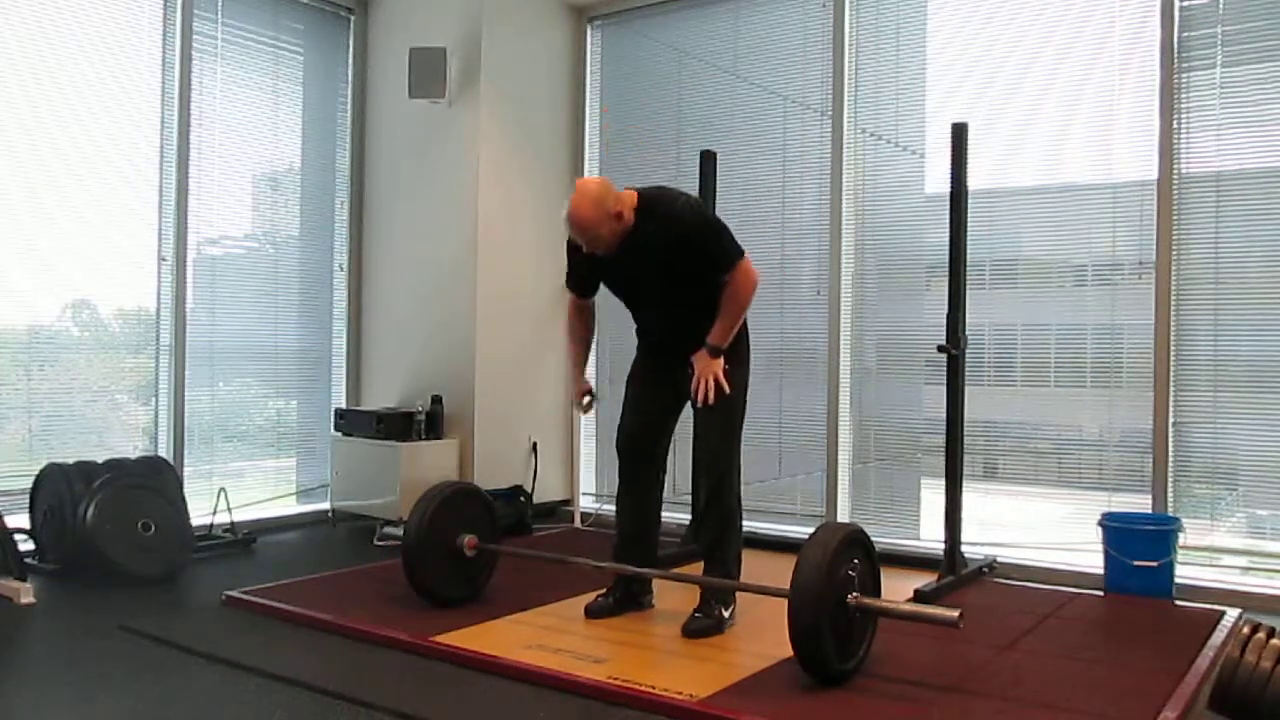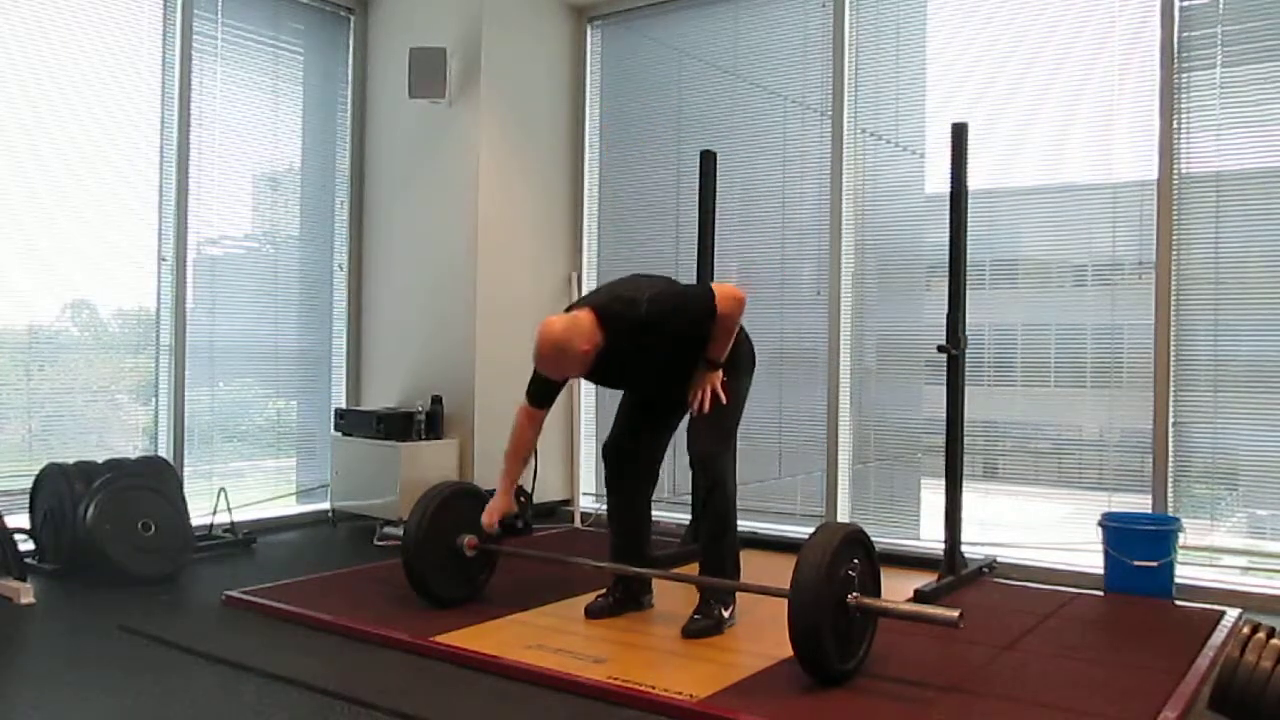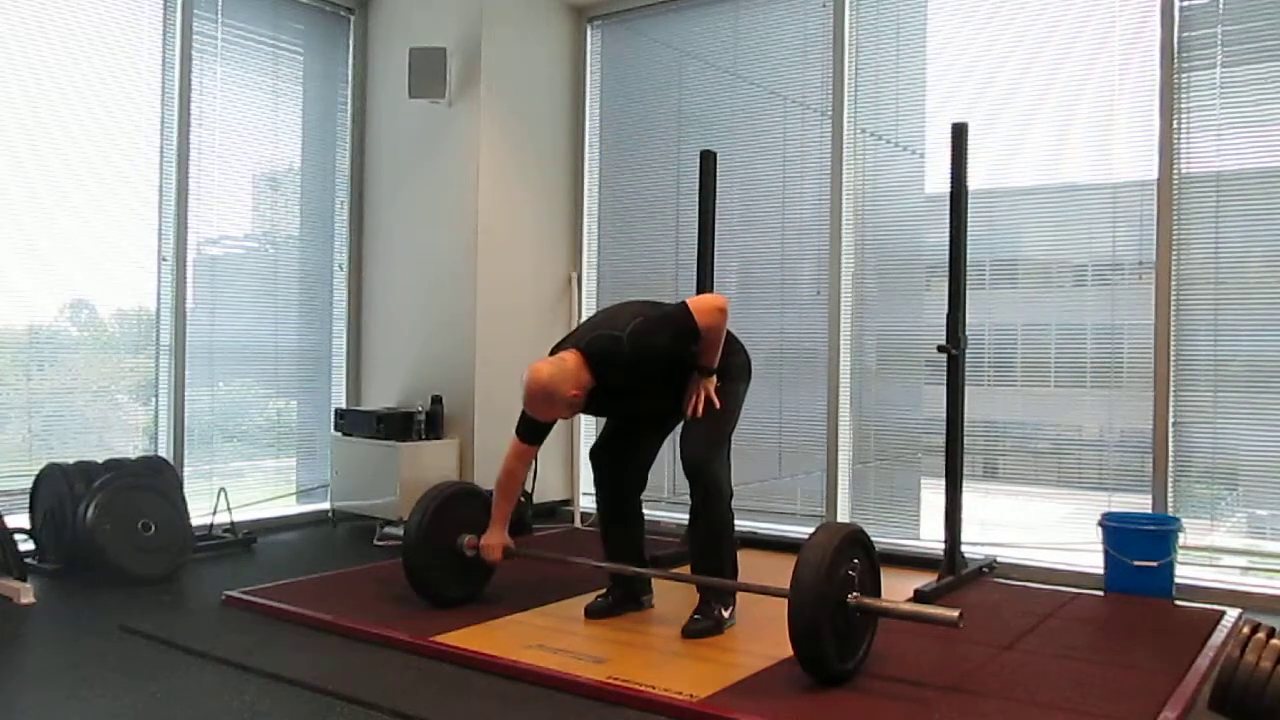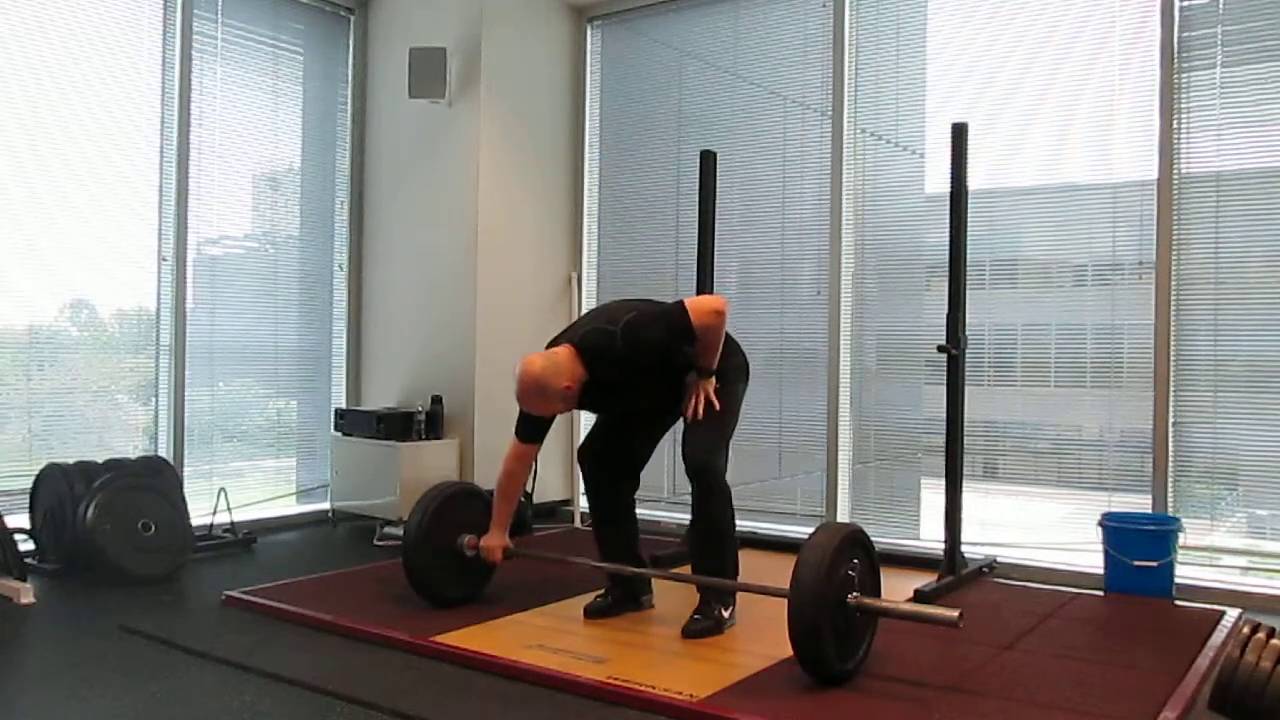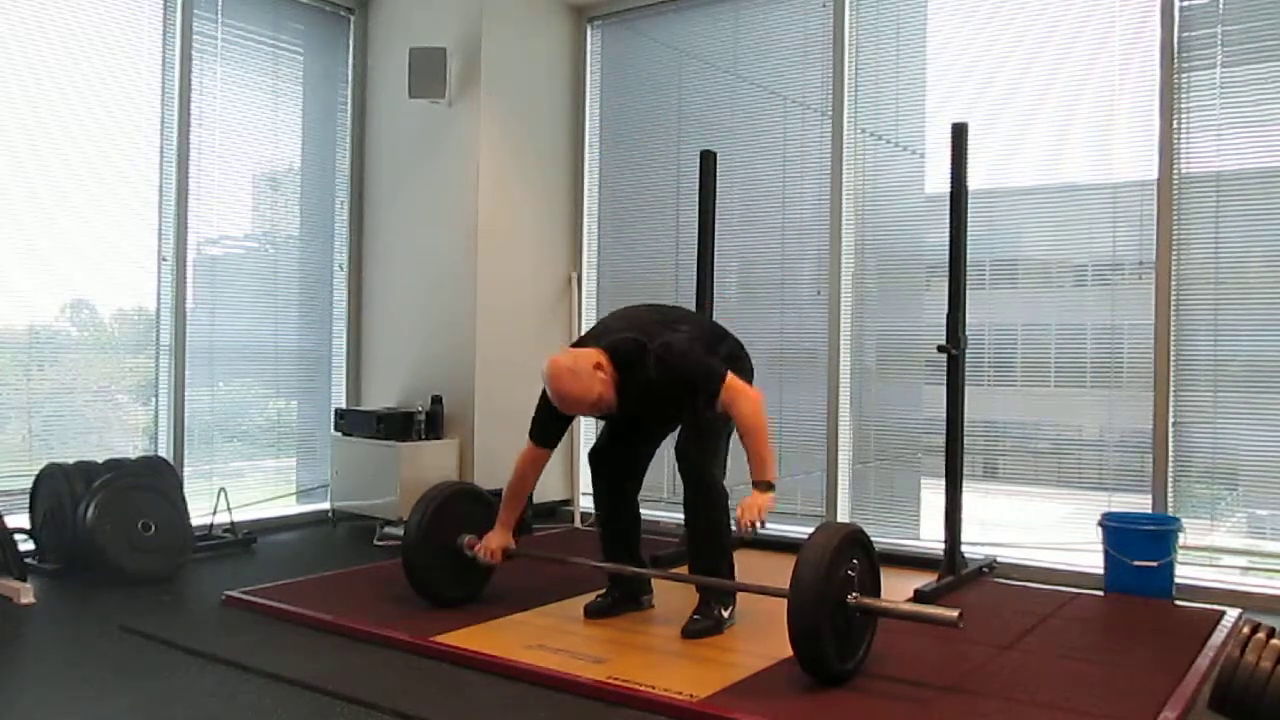
dt=0.4s
person 1, frame 1
left shoulder: (681, 216)
right shoulder: (585, 241)
left elbow: (743, 278)
right elbow: (580, 304)
left wrist: (714, 350)
right wrist: (579, 373)
left hip: (712, 351)
right hip: (656, 350)
left knee: (715, 462)
right knee: (635, 454)
left ankle: (719, 596)
right ankle: (630, 583)
person 1, frame 2
left shoulder: (645, 311)
right shoulder: (560, 342)
left elbow: (733, 298)
right elbow: (530, 417)
left wrist: (711, 367)
right wrist: (504, 493)
left hip: (715, 362)
right hip: (657, 373)
left knee: (707, 457)
right knee: (621, 455)
left ankle: (719, 598)
right ankle: (630, 584)
person 1, frame 3
left shoulder: (630, 347)
right shoulder: (552, 382)
left elbow: (715, 307)
right elbow: (519, 457)
left wrist: (705, 374)
right wrist: (496, 528)
left hip: (716, 369)
left knee: (701, 461)
right knee: (609, 459)
left ankle: (718, 598)
right ankle: (629, 585)
person 1, frame 4
left shoulder: (625, 339)
right shoulder: (546, 378)
left elbow: (714, 308)
right elbow: (520, 457)
left wrist: (705, 376)
right wrist: (497, 530)
left hip: (712, 369)
left knee: (702, 461)
right knee: (597, 458)
left ankle: (718, 597)
right ankle: (628, 584)
person 1, frame 5
left shoulder: (657, 356)
right shoulder: (567, 385)
left elbow: (747, 400)
right elbow: (532, 459)
left wrist: (762, 487)
right wrist: (503, 528)
left hip: (713, 378)
left knee: (698, 460)
right knee: (607, 460)
left ankle: (718, 597)
right ankle: (629, 584)
